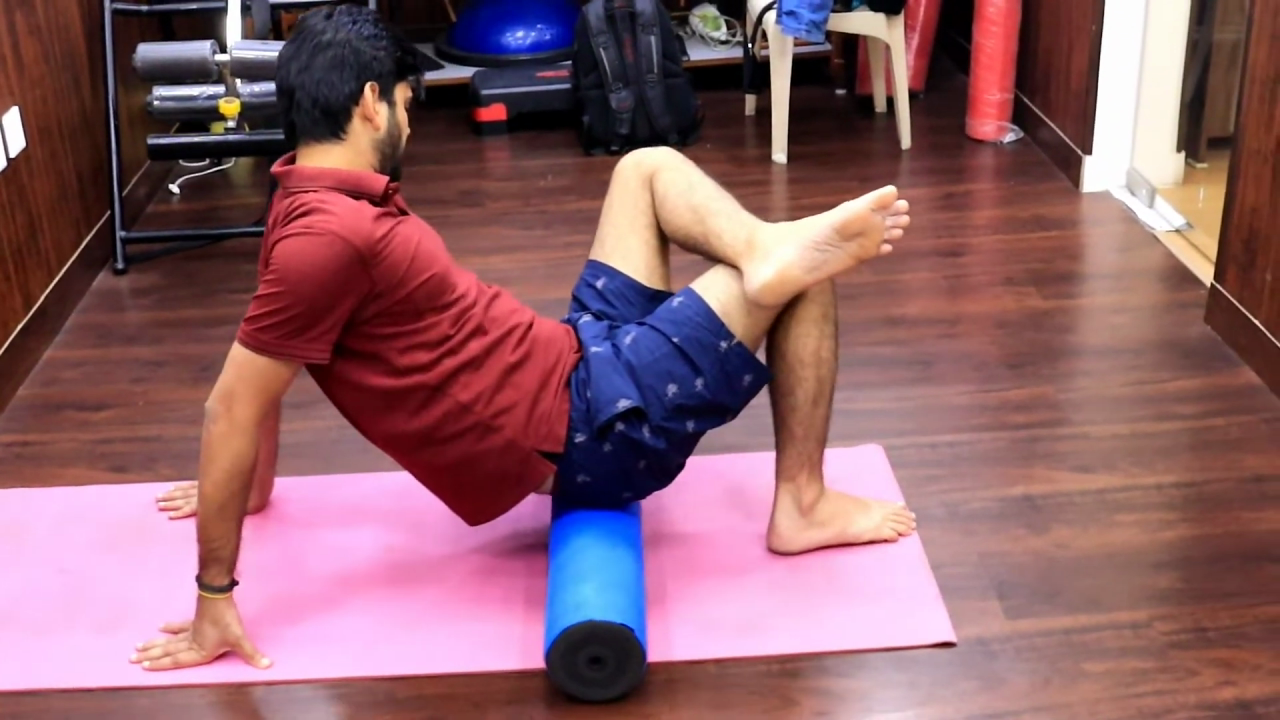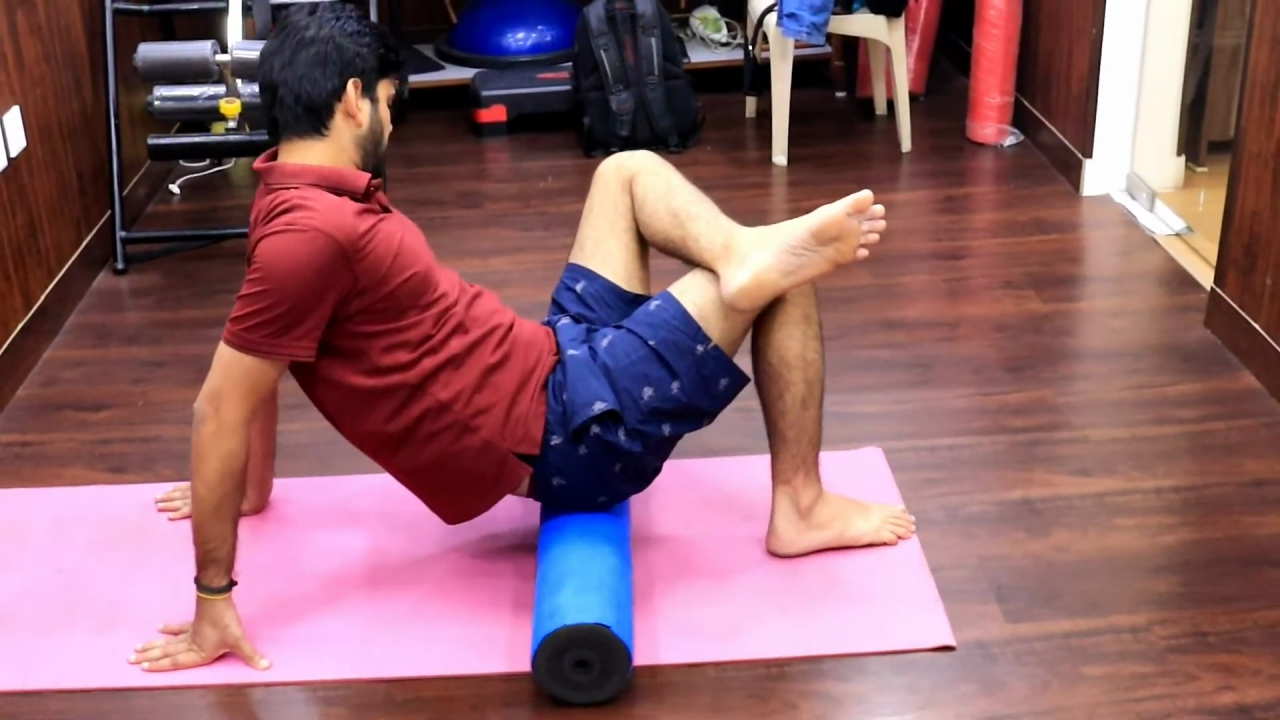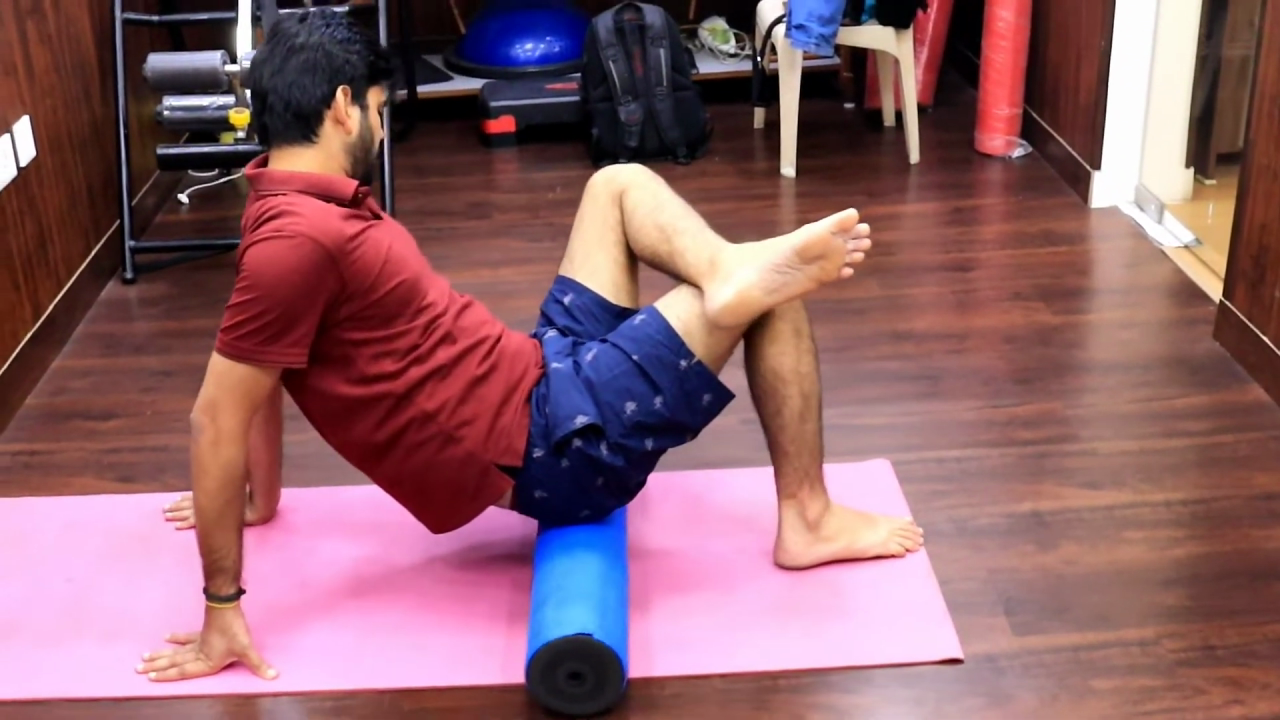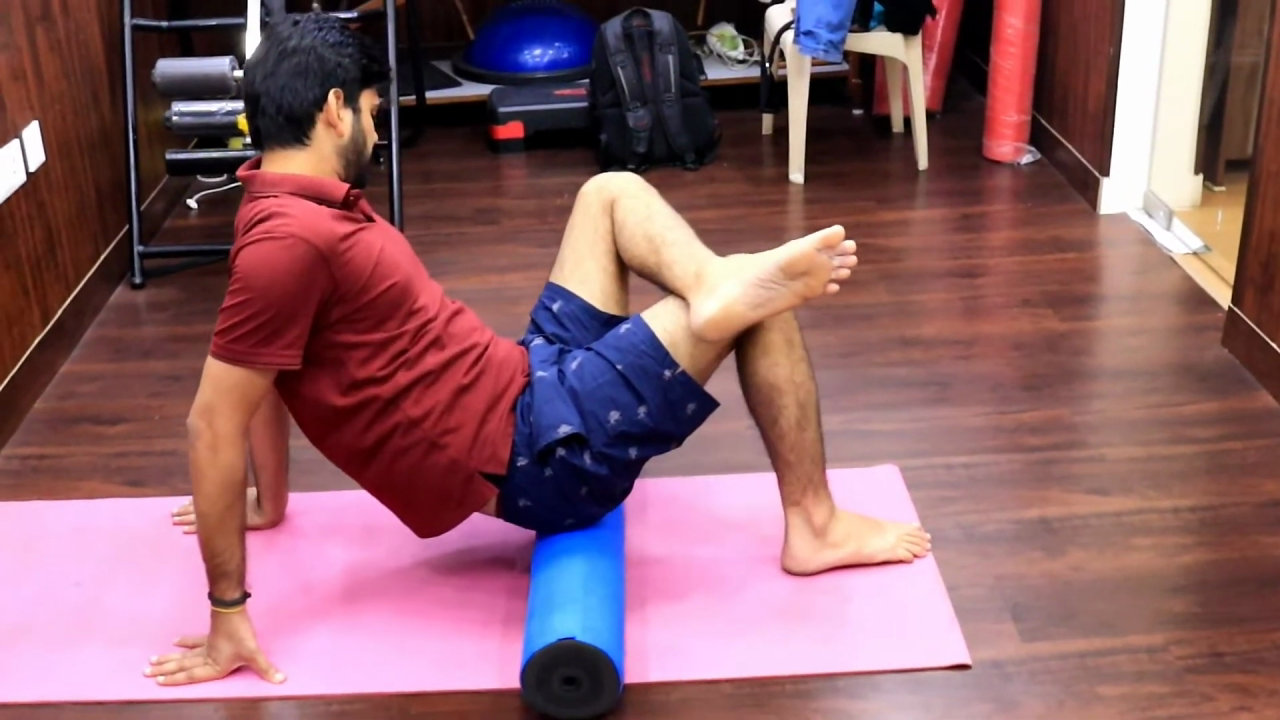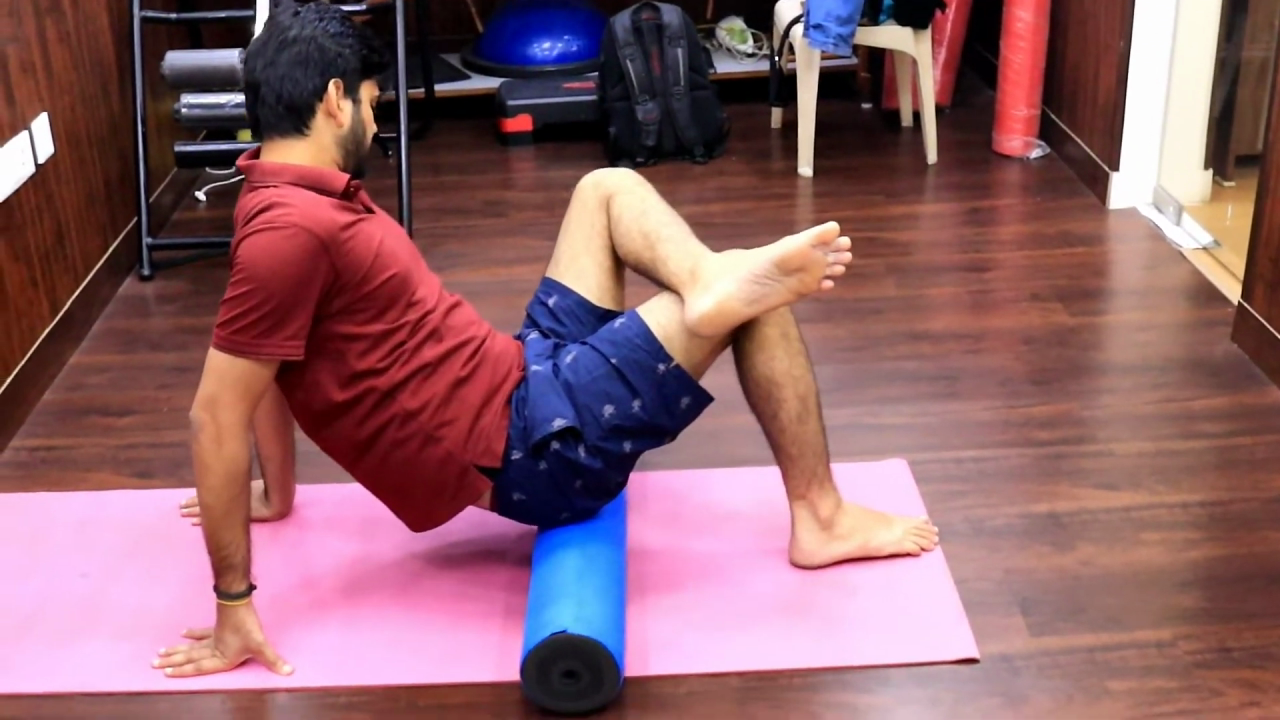
dt=0.2s
person 1, frame 1
left shoulder: (320, 199)
right shoulder: (332, 234)
left elbow: (265, 376)
right elbow: (230, 407)
left wrist: (259, 486)
right wrist: (215, 597)
left hip: (576, 361)
right hip: (590, 424)
left knee: (649, 167)
right knee: (805, 275)
left ankle: (765, 249)
right ankle: (805, 505)
person 1, frame 2
left shoulder: (304, 196)
right shoulder: (312, 231)
left elbow: (259, 368)
right elbow: (220, 408)
left wrist: (255, 488)
right wrist: (215, 599)
left hip: (553, 363)
right hip: (565, 430)
left knee: (631, 171)
right knee: (786, 277)
left ankle: (739, 256)
right ankle: (803, 507)
person 1, frame 3
left shoulder: (298, 202)
right shoulder: (300, 238)
left elbow: (265, 376)
right elbow: (216, 418)
left wrist: (263, 497)
right wrist: (222, 608)
left hip: (540, 377)
right hip: (548, 443)
left knee: (622, 184)
right knee: (776, 296)
left ankle: (730, 272)
right ankle: (809, 519)
person 1, frame 4
left shoulder: (295, 206)
right shoulder: (292, 239)
left elbow: (270, 381)
right elbow: (213, 423)
left wrist: (271, 501)
right wrist: (227, 613)
left hip: (528, 386)
right hip: (535, 450)
left knee: (612, 193)
right knee: (761, 305)
left ankle: (714, 286)
right ankle: (816, 524)
person 1, frame 5
left shoulder: (296, 198)
right shoulder: (293, 229)
left elbow: (274, 373)
right elbow: (216, 417)
left wrist: (279, 494)
right wrist: (232, 607)
left hip: (526, 380)
right hip: (530, 445)
left knee: (610, 188)
right knee: (761, 301)
left ankle: (709, 282)
right ankle: (822, 517)
